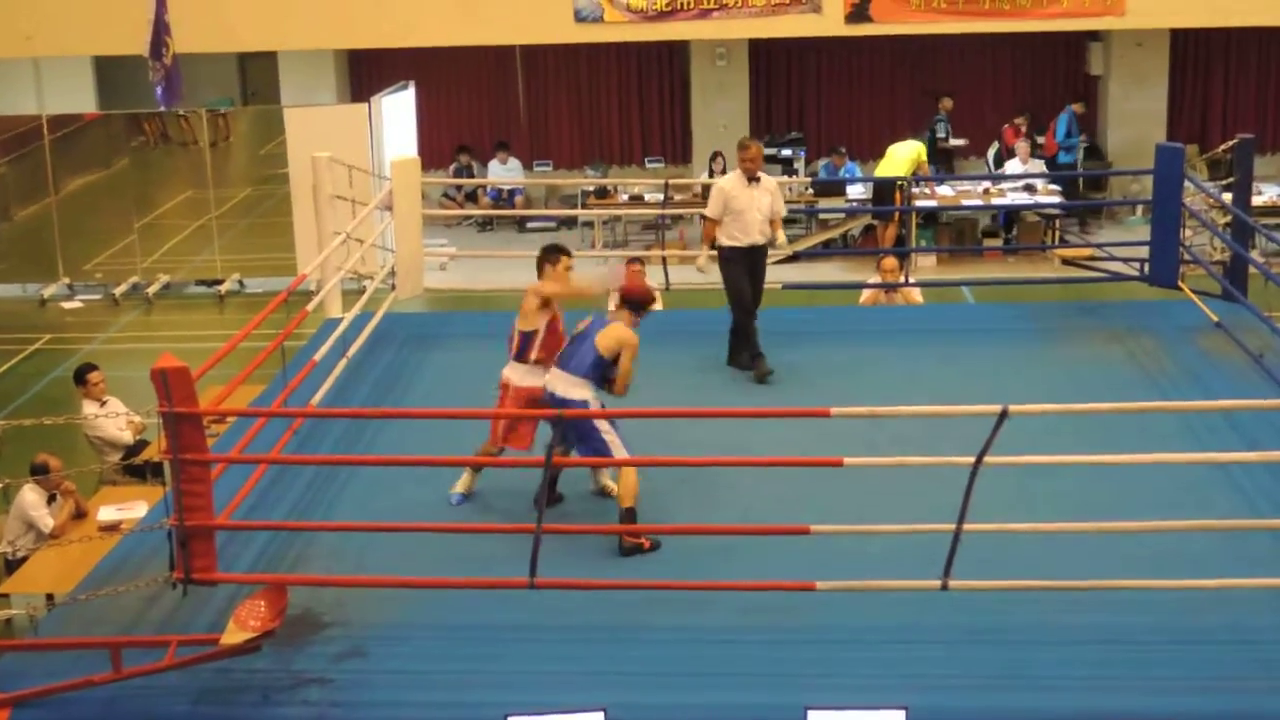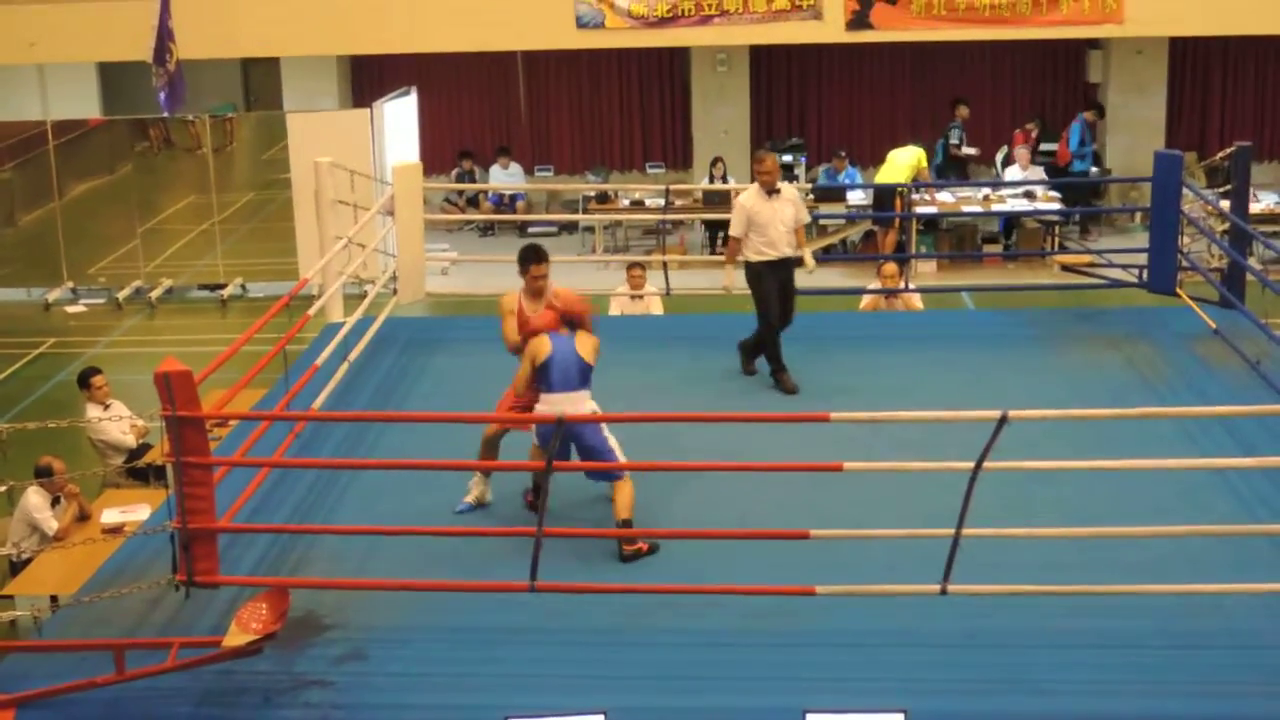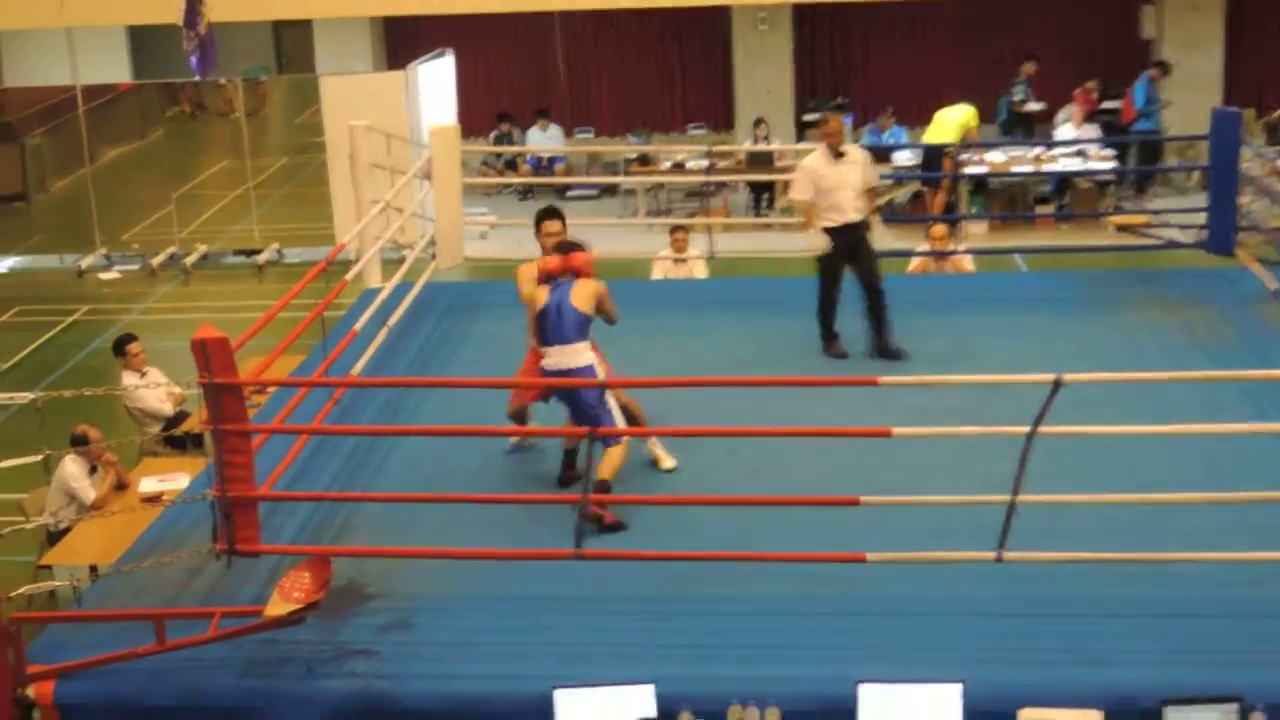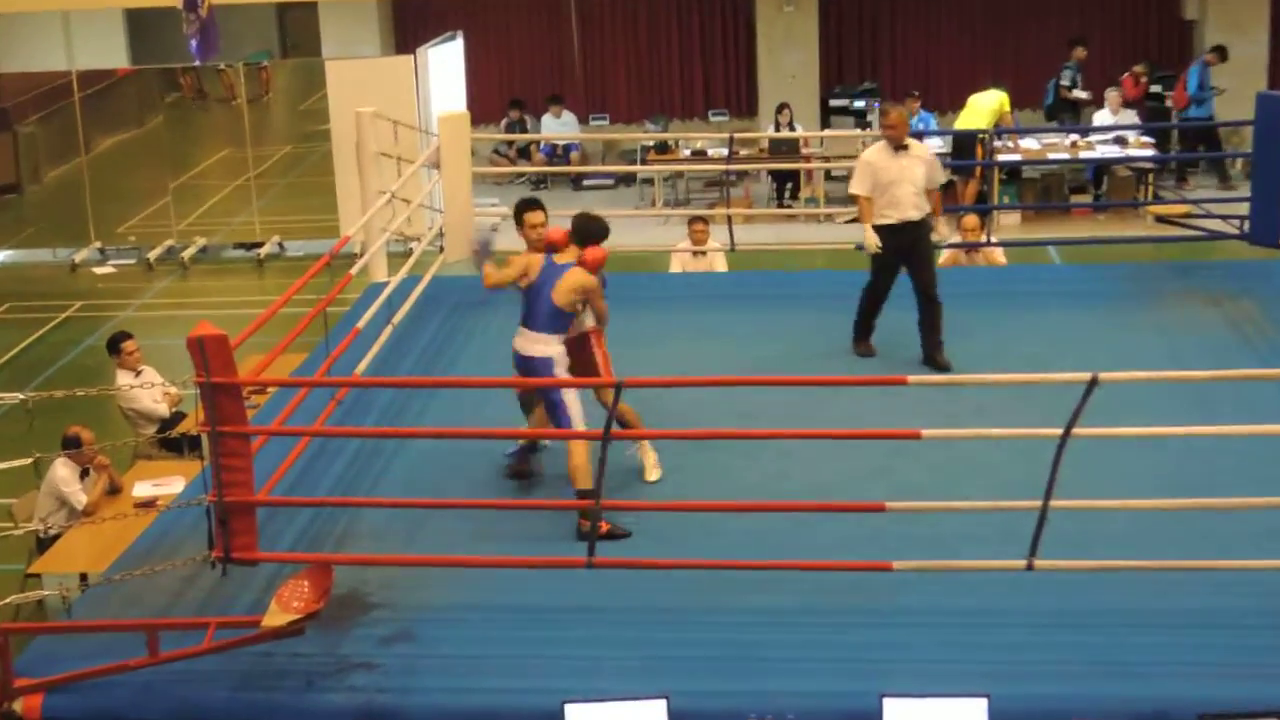
dt=0.3s
person 1, frame 1
left shoulder: (591, 318)
right shoulder: (628, 337)
left elbow: (568, 348)
right elbow: (620, 389)
left hip: (551, 393)
right hip: (578, 401)
left knee: (566, 437)
right knee: (626, 466)
left ankle: (548, 493)
right ankle: (629, 536)
person 1, frame 2
left shoulder: (536, 343)
right shoulder: (591, 341)
left elbow: (520, 389)
left hip: (546, 415)
right hip: (582, 415)
left knee: (543, 444)
right knee: (621, 478)
left ankle: (536, 495)
right ankle: (628, 543)
person 1, frame 3
left shoulder: (537, 293)
right shoulder: (594, 287)
left elbow: (537, 337)
right elbow: (612, 319)
left hip: (550, 369)
right hip: (582, 369)
left knee: (576, 418)
right knee: (618, 442)
left ankle: (567, 470)
right ankle: (597, 502)
person 1, frame 4
left shoulder: (533, 261)
right shoulder: (585, 281)
left elbow: (492, 281)
right elbow: (602, 320)
left wrist: (482, 259)
left hip: (521, 352)
right hip: (547, 358)
left knee: (549, 404)
right knee: (576, 435)
right ankle: (589, 519)
person 2, frame 1
left shoulder: (551, 304)
right shoulder: (537, 293)
right elbow: (567, 289)
left hip: (548, 382)
right hip: (520, 383)
right knee: (494, 445)
left ankle: (599, 478)
right ankle: (467, 479)
person 2, frame 2
left shoulder: (563, 297)
right shoulder: (510, 302)
left elbow: (584, 331)
right elbow: (512, 346)
left wrist: (580, 319)
right wrist: (532, 332)
right knee: (491, 434)
right ankle: (480, 490)
person 2, frame 3
right shoulder: (527, 270)
right elbow: (529, 299)
right hip: (543, 349)
left knee: (618, 399)
right knee: (515, 407)
left ankle: (654, 445)
right ankle: (525, 434)
person 2, frame 4
left shoulder: (563, 250)
left hip: (583, 333)
left knee: (608, 399)
right knee: (526, 391)
left ankle: (645, 449)
right ankle: (534, 437)
person 3, frame 1
left shoulder: (771, 186)
right shoulder: (724, 185)
left elbow: (775, 217)
right elbow: (712, 220)
left wrist: (779, 233)
right wrist: (704, 251)
left hip: (758, 252)
right hip: (732, 253)
left knee: (748, 307)
right knee: (744, 307)
left ankle: (737, 354)
right ankle: (757, 359)
person 3, frame 2
left shoulder: (792, 195)
right shoulder: (745, 201)
left elbow: (799, 225)
right elbow: (736, 238)
left wrist: (805, 251)
right wrist: (729, 269)
left hip: (785, 264)
right hip: (760, 267)
left knee: (784, 319)
right knee: (771, 321)
left ankle: (748, 349)
right ankle: (779, 373)
person 3, frame 3
left shoulder: (860, 157)
right shoulder: (810, 165)
right elbow: (804, 202)
left wrist: (873, 217)
right wrist: (814, 232)
left hip: (857, 229)
right hip: (829, 233)
left knee: (873, 284)
right knee: (830, 290)
left ankle: (881, 341)
right ankle: (829, 339)
person 3, frame 4
left shoulder: (924, 153)
right shoulder: (871, 157)
left elbow: (933, 189)
right elbow: (863, 197)
left wrist: (938, 220)
right wrist: (867, 230)
left hip: (918, 229)
right hip: (886, 231)
left knee: (928, 291)
right knee: (877, 289)
left ankle: (933, 350)
right ankle: (861, 337)
